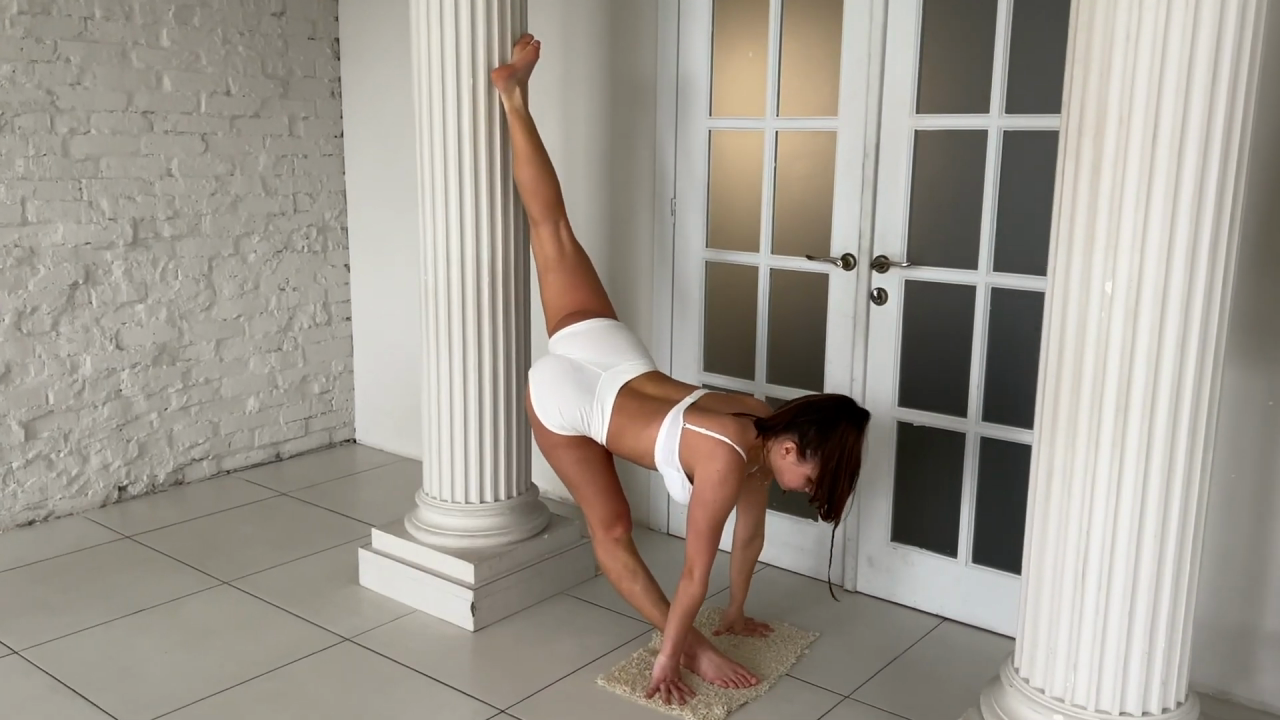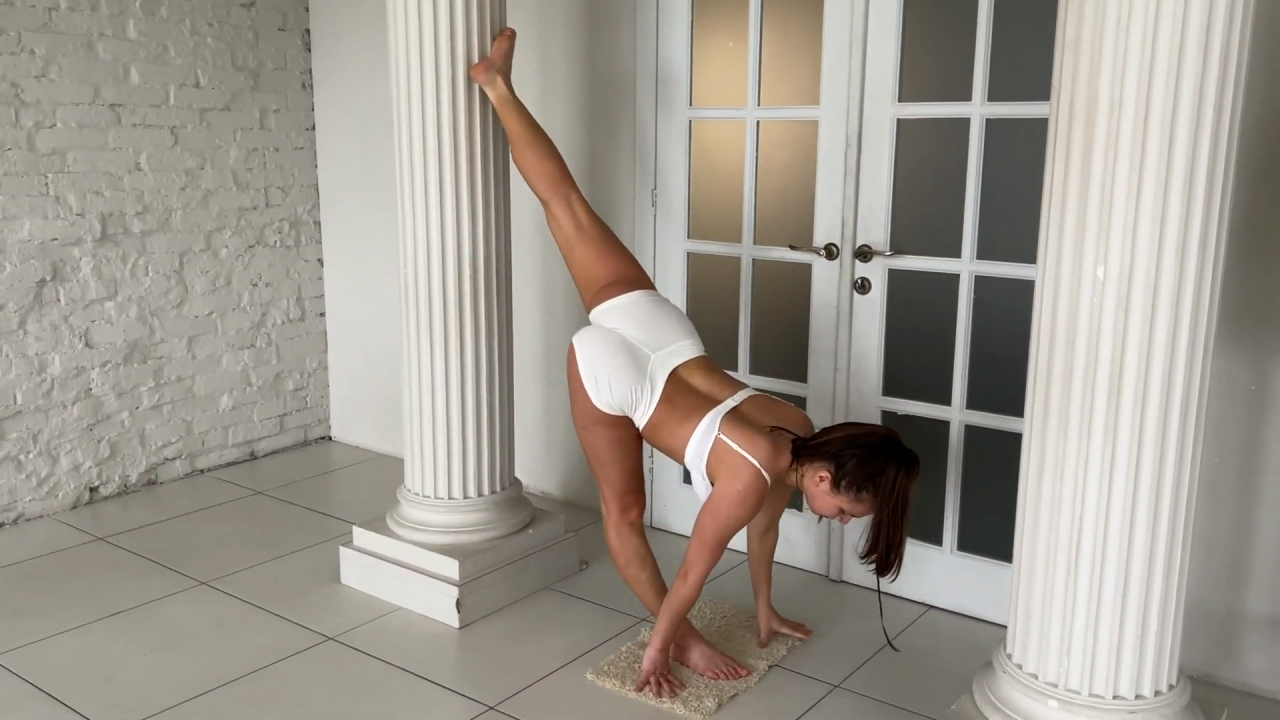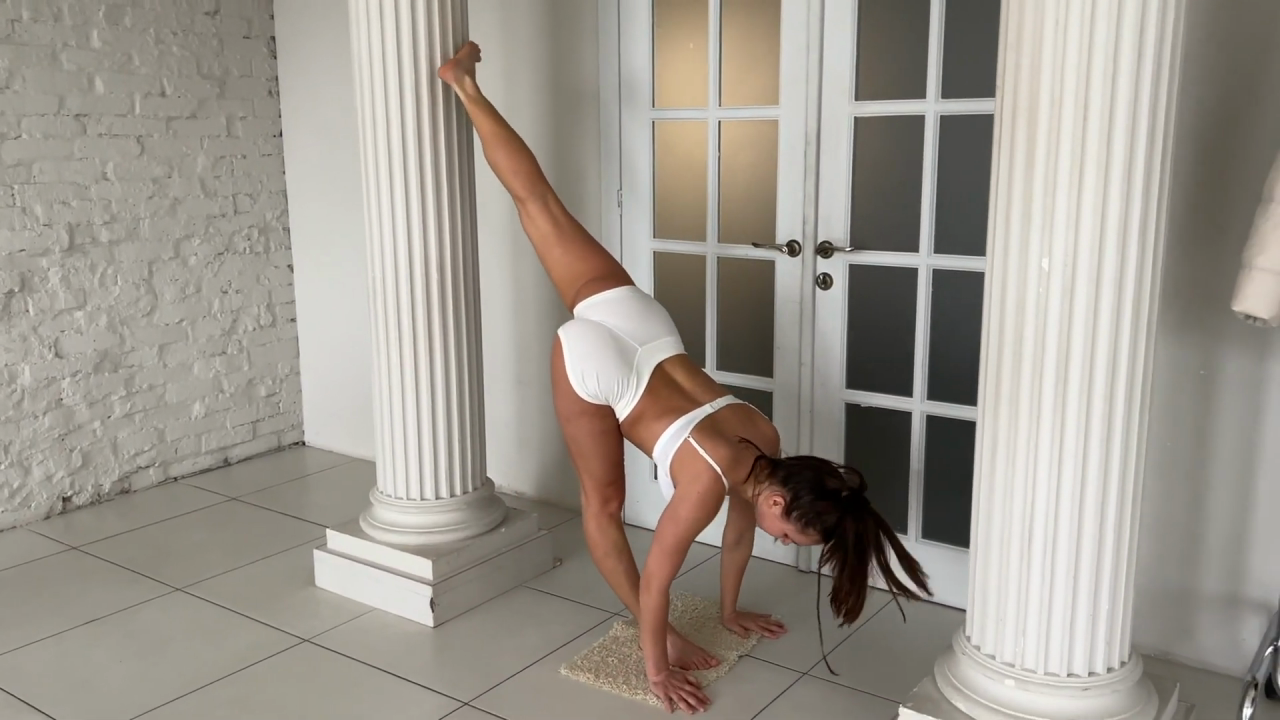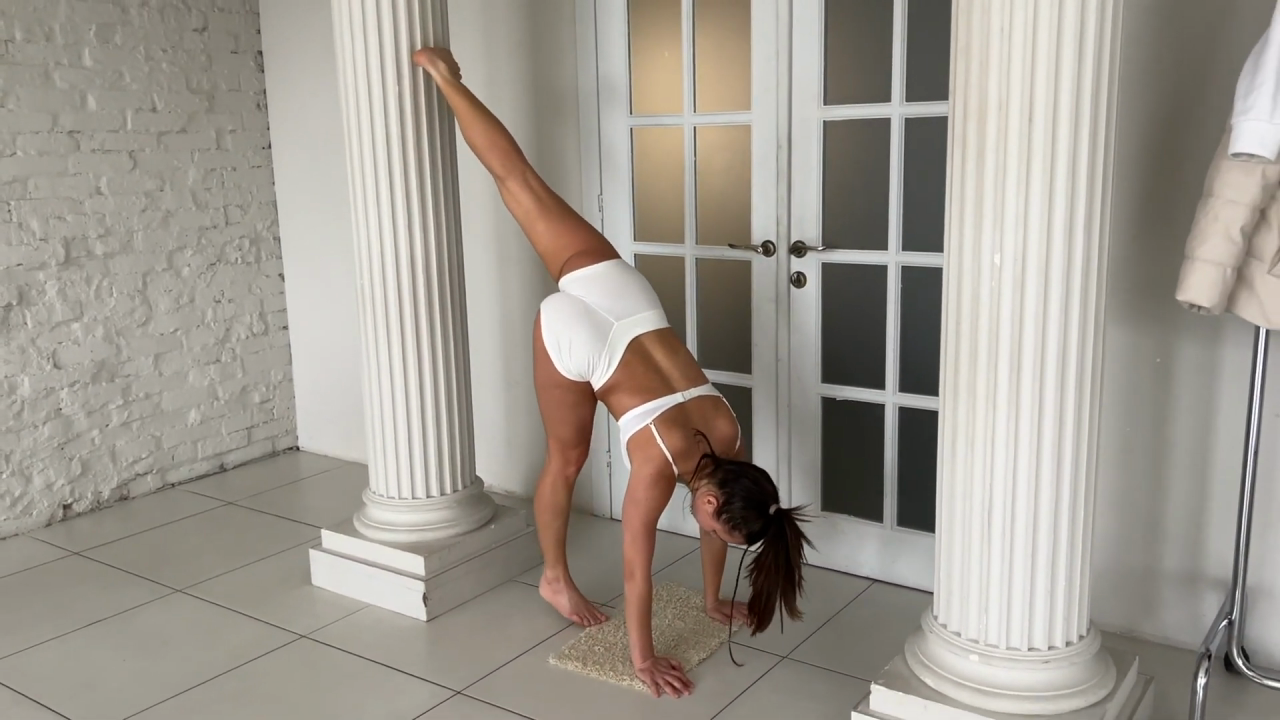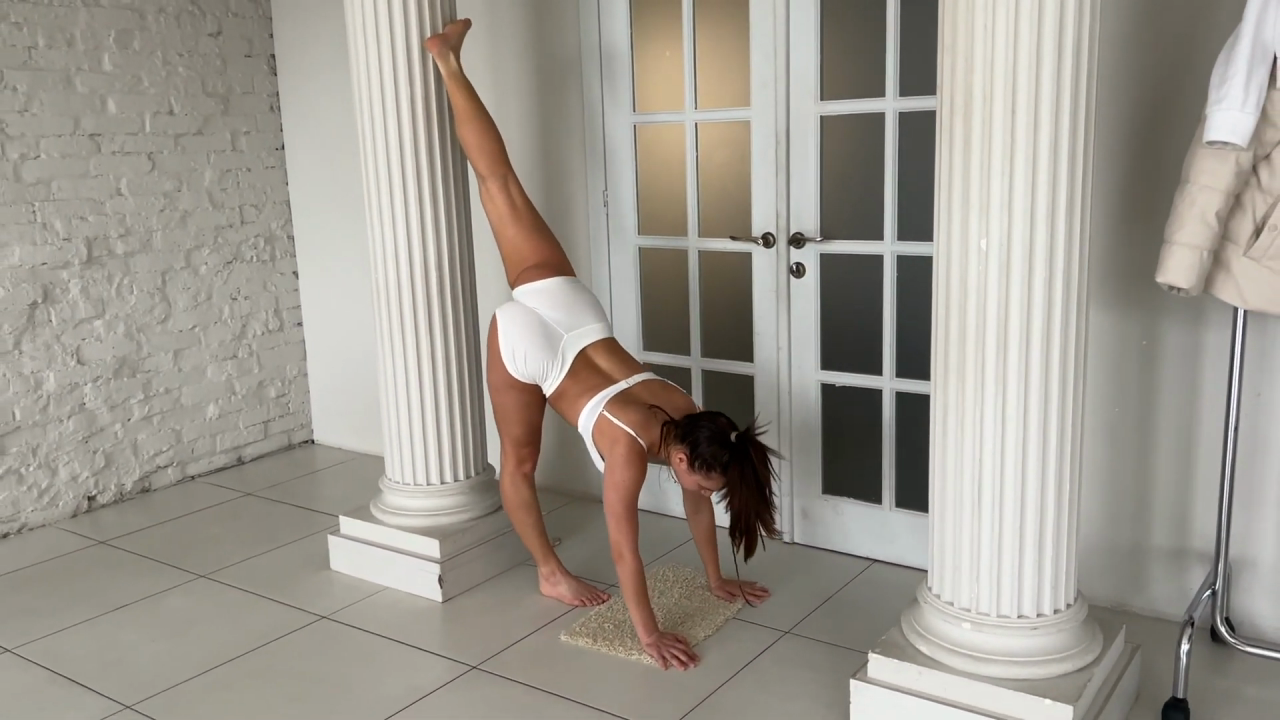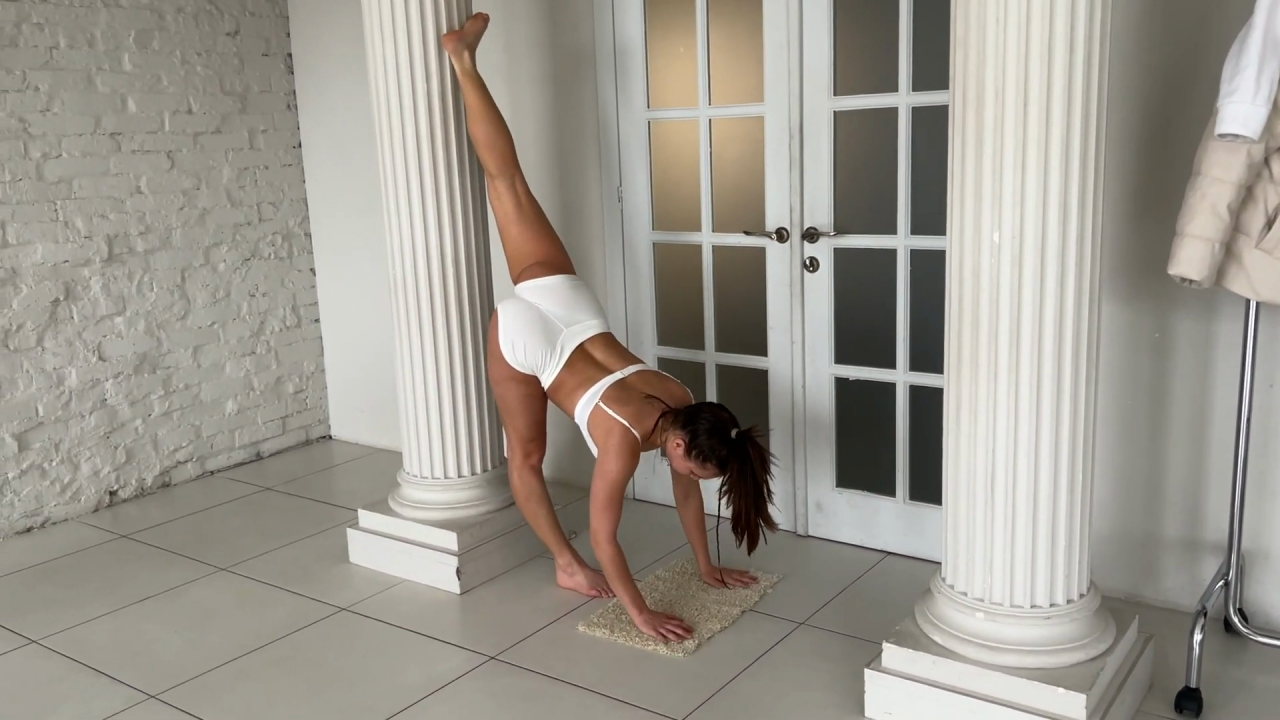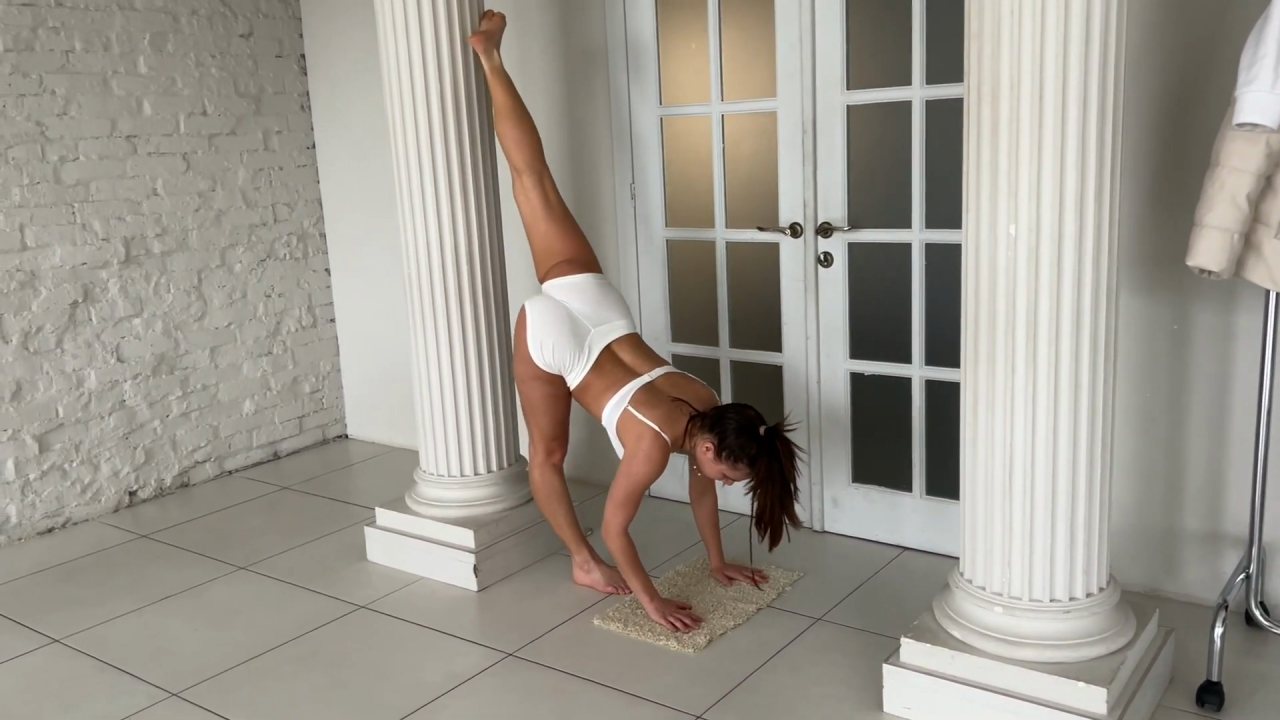
dt=0.7s
person 1, frame 1
left shoulder: (765, 430)
right shoulder: (728, 461)
left elbow: (751, 531)
right elbow: (695, 572)
left wrist: (737, 615)
right wrist: (673, 655)
left hip: (605, 354)
right hip: (564, 392)
left knee: (555, 231)
right knee: (611, 529)
left ankle: (516, 96)
person 1, frame 2
left shoulder: (799, 435)
right shoulder: (750, 478)
left elbow: (765, 523)
right elbow: (692, 575)
left wrist: (765, 610)
right wrist: (663, 647)
left hip: (649, 324)
right hip: (611, 366)
right knee: (624, 514)
left ankle: (498, 85)
person 1, frame 3
left shoulder: (766, 446)
right shoulder: (707, 484)
left elbow: (740, 529)
right elbow: (655, 580)
left wrist: (731, 610)
left hip: (628, 314)
right hip: (593, 358)
left knee: (542, 204)
person 1, frame 4
left shoulder: (726, 443)
right shoulder: (659, 466)
left elbow: (714, 530)
right elbow: (636, 572)
left wrist: (714, 600)
right wrist: (643, 660)
left hip: (615, 290)
right hip: (576, 333)
left knee: (522, 182)
right knee: (565, 461)
left ankle: (445, 73)
person 1, frame 5
left shoulder: (688, 420)
right shoulder: (631, 449)
left elbow: (697, 507)
right elbow: (625, 551)
left wrist: (717, 580)
right wrist: (649, 636)
left hip: (563, 303)
right hip: (528, 339)
left knee: (501, 184)
right knee: (519, 462)
left ankle: (451, 63)
person 1, frame 6
left shoulder: (684, 411)
right shoulder: (624, 439)
left elbow: (686, 492)
right elbow: (604, 535)
left wrist: (706, 567)
right wrist: (641, 614)
left hip: (562, 300)
right hip: (524, 332)
left knee: (508, 180)
right knee: (526, 456)
left ankle: (466, 58)
person 1, frame 7
left shoulder: (710, 413)
right shoulder: (655, 443)
left elbow: (700, 489)
right elbow: (615, 527)
left wrist: (719, 563)
right wrist: (653, 603)
left hip: (585, 297)
right hip: (552, 331)
left knee: (534, 177)
right knee: (547, 454)
left ankle: (491, 54)
